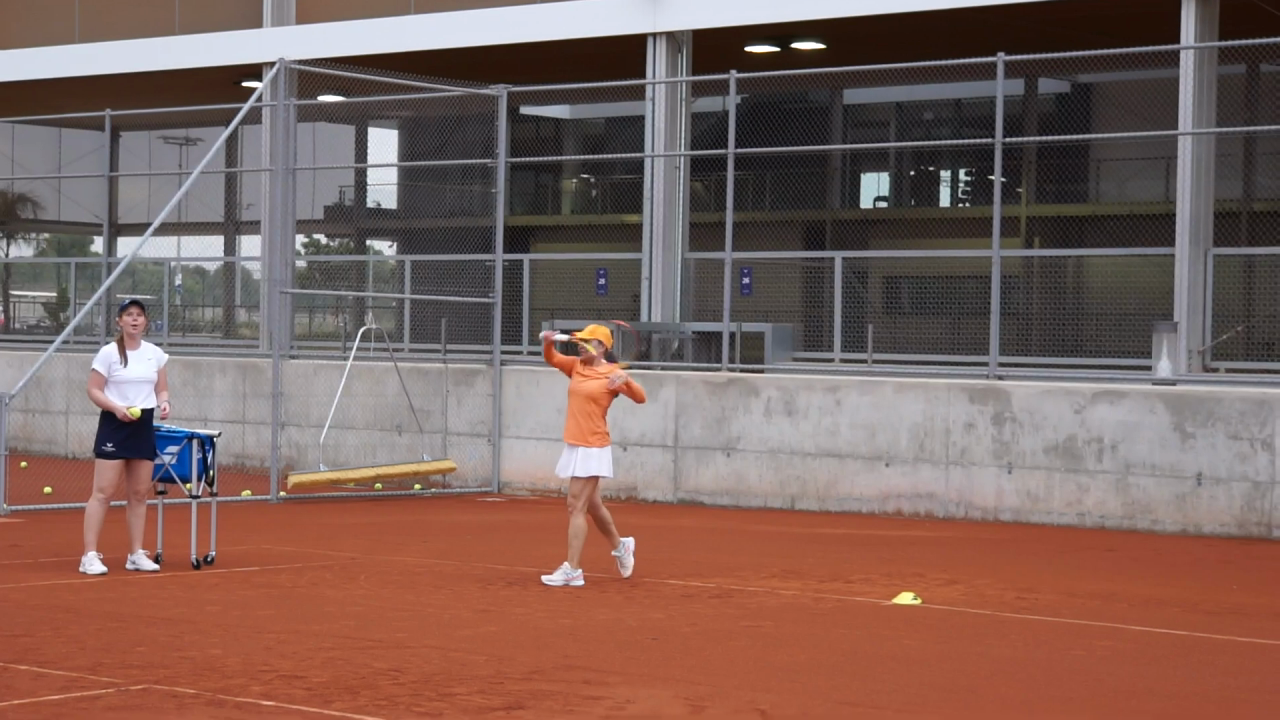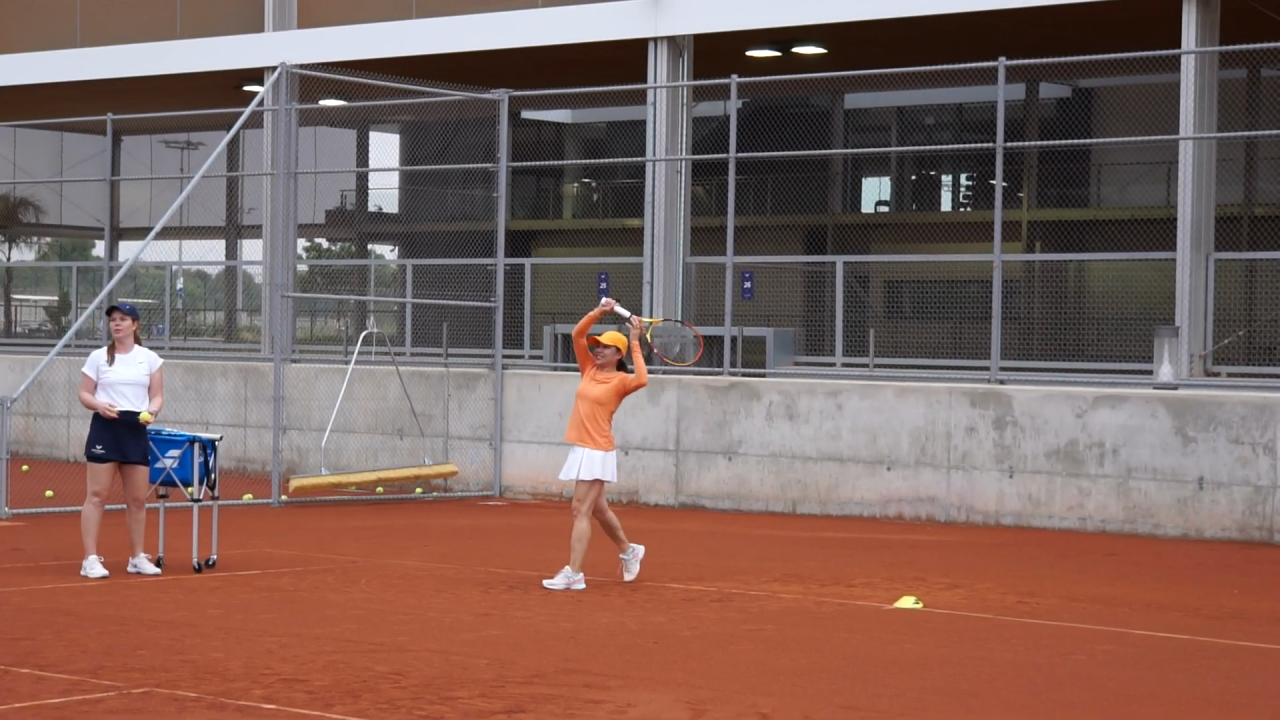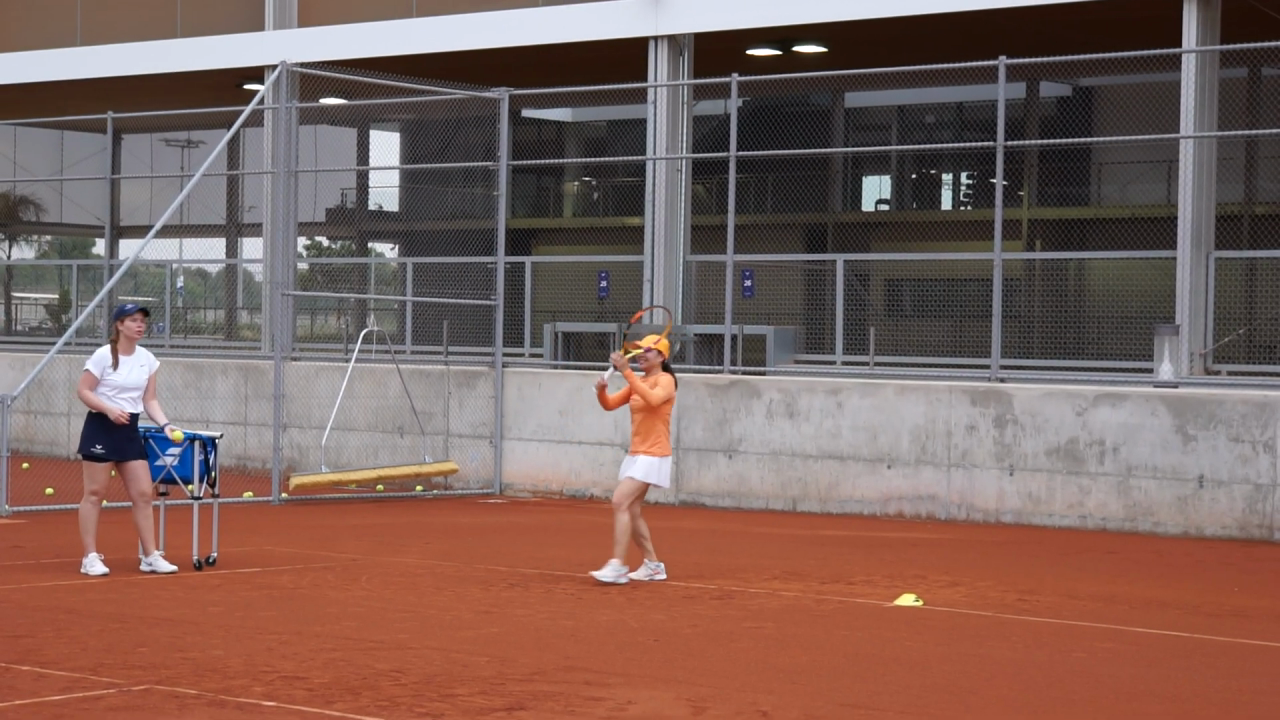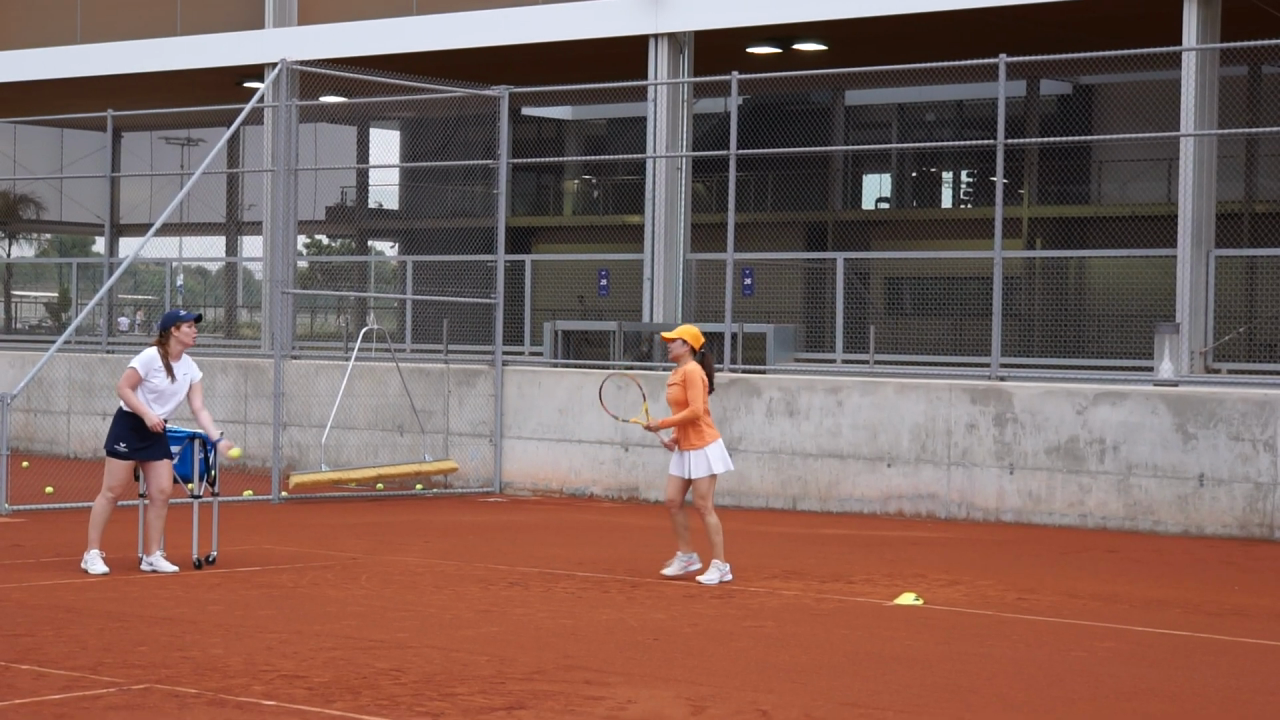
dt=0.5s
person 1, frame 1
left shoulder: (156, 354)
right shoulder: (108, 353)
left elbow: (161, 389)
right elbow: (93, 390)
left wrist: (164, 403)
right wrist: (116, 407)
left hip: (144, 428)
right hip: (115, 426)
left knee: (139, 494)
right knee: (103, 492)
left ankle: (136, 555)
right ankle: (90, 556)
person 1, frame 2
left shoulder: (150, 358)
right shoulder: (98, 357)
left elbow: (156, 396)
right elbow: (84, 393)
left wrist: (152, 412)
right wrist: (99, 405)
left hip: (136, 431)
right hip: (105, 429)
left knee: (138, 499)
right knee: (97, 495)
left ankle: (137, 558)
right ankle: (90, 559)
person 1, frame 3
left shoulder: (148, 359)
right shoulder: (103, 355)
left elbow: (149, 400)
right elbow: (83, 391)
left wrist: (165, 424)
right wrist: (109, 409)
left hip: (130, 431)
right hip: (101, 428)
left knee: (143, 494)
right knee: (94, 494)
left ankle: (151, 557)
right ankle: (90, 557)
person 1, frame 4
left shoulder: (190, 367)
right shoulder: (150, 356)
left elbow: (200, 409)
right elbow: (124, 389)
left wrist: (218, 439)
right wrist: (148, 414)
left hip: (156, 434)
right hip: (129, 428)
left knee: (162, 493)
right knee: (112, 492)
left ankle: (152, 556)
right ankle: (93, 553)
person 2, frame 1
left shoulder: (613, 373)
right shoulder: (576, 366)
left elbow: (641, 398)
right elbow: (552, 358)
left wrist: (625, 381)
right wrist: (547, 342)
left hip: (592, 447)
right hip: (574, 446)
left knee: (576, 506)
right knee: (591, 503)
left ankle: (572, 570)
right ankle: (620, 546)
person 2, frame 2
left shoulder: (621, 381)
right shoulder: (589, 370)
left elbow: (642, 379)
right elbow: (577, 335)
left wrist: (635, 341)
right wrist: (598, 312)
left hip: (597, 452)
right hip: (582, 450)
left knee: (580, 511)
right knee: (598, 508)
left ankle: (573, 574)
right ankle: (629, 551)
person 2, frame 3
left shoulder: (665, 380)
right shoulder: (636, 383)
left elbow: (652, 400)
right elbow: (609, 404)
left wrist: (626, 372)
right wrist: (601, 390)
left hip: (654, 456)
right hip: (636, 455)
left knee: (619, 502)
right knee: (632, 512)
left ankle: (617, 564)
right ankle: (652, 564)
person 2, frame 4
left shoulder: (693, 371)
right shoulder: (676, 373)
left elbow: (695, 412)
left wrist: (662, 424)
right wrist: (674, 437)
left hip: (702, 448)
right hip: (685, 450)
left knee: (703, 507)
right knee: (672, 501)
left ankle: (720, 565)
right ankle: (685, 556)
